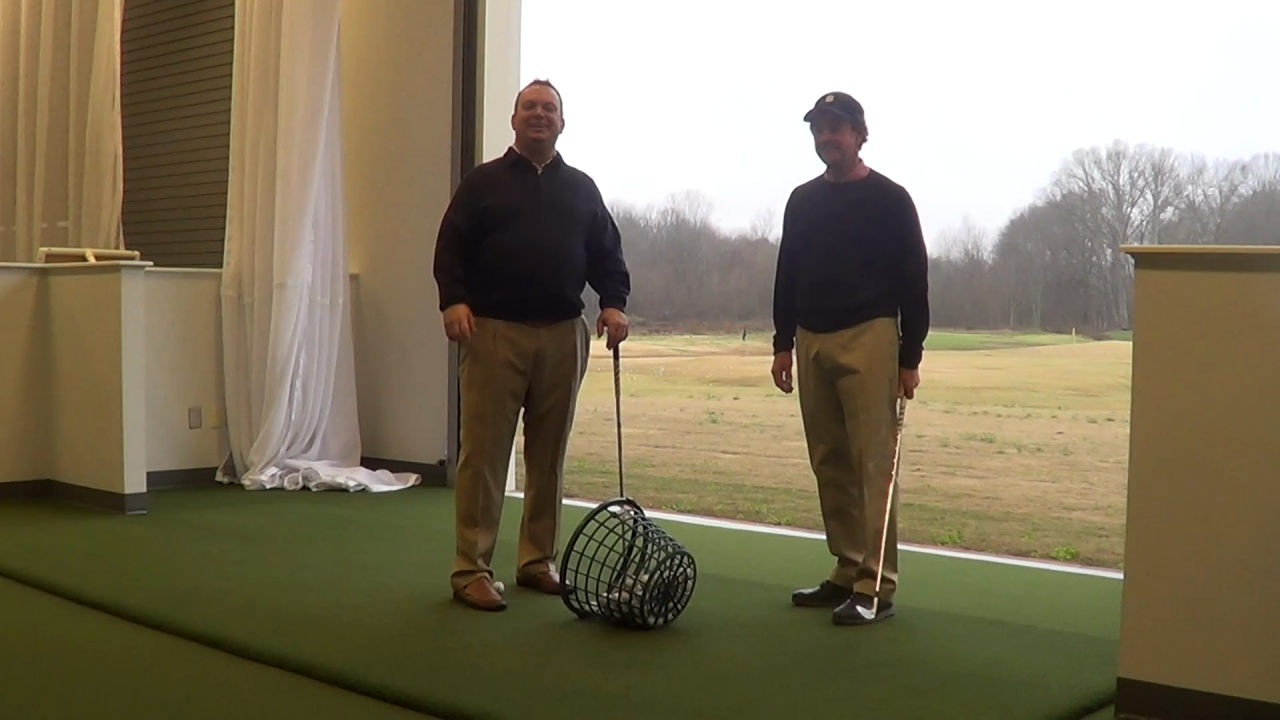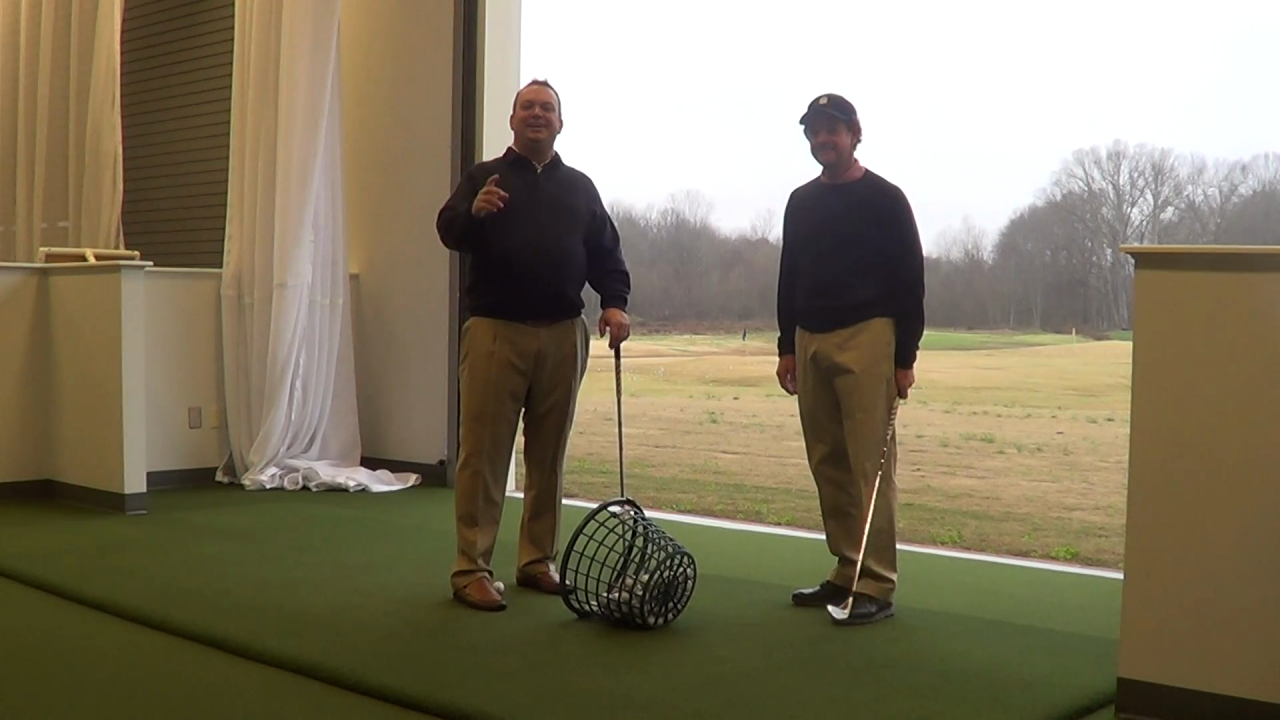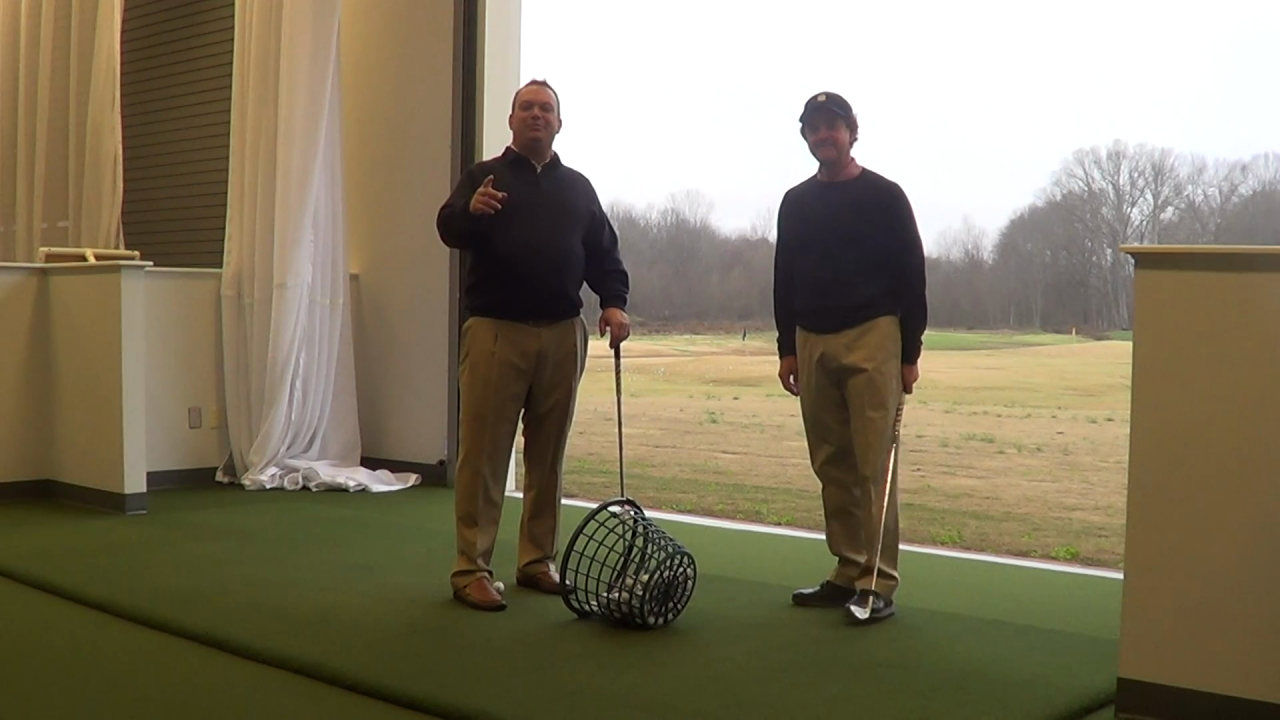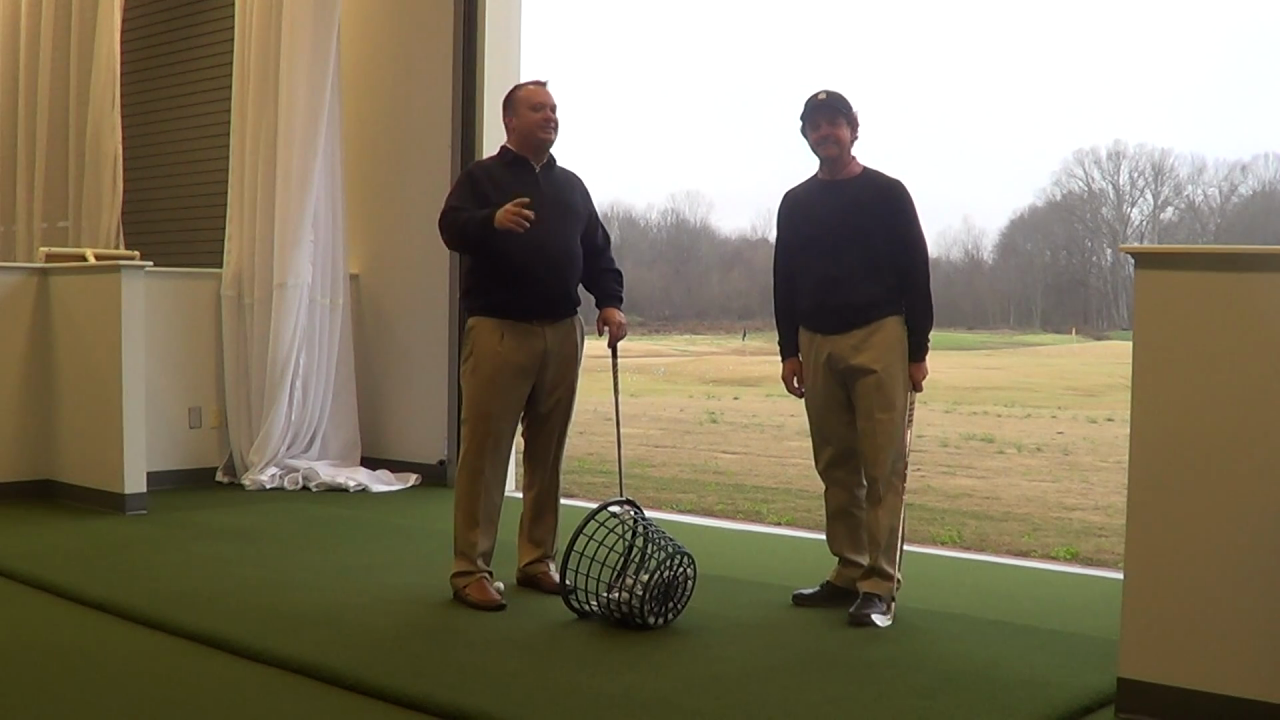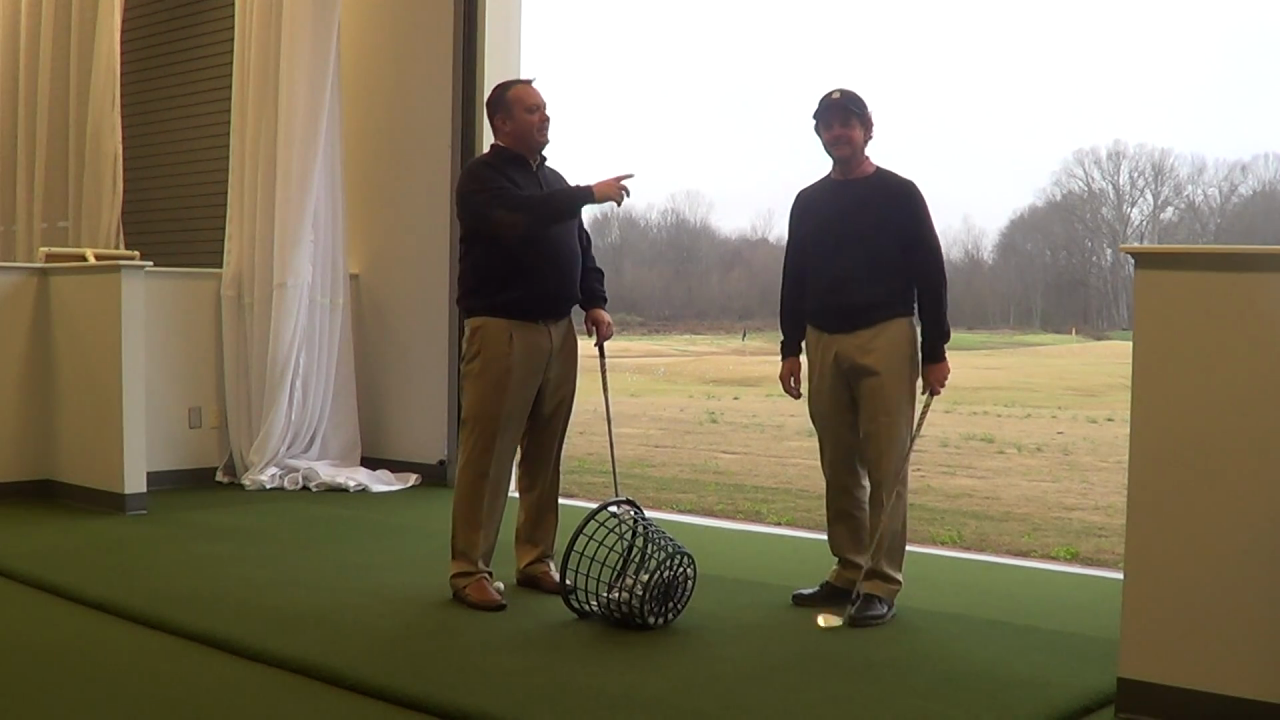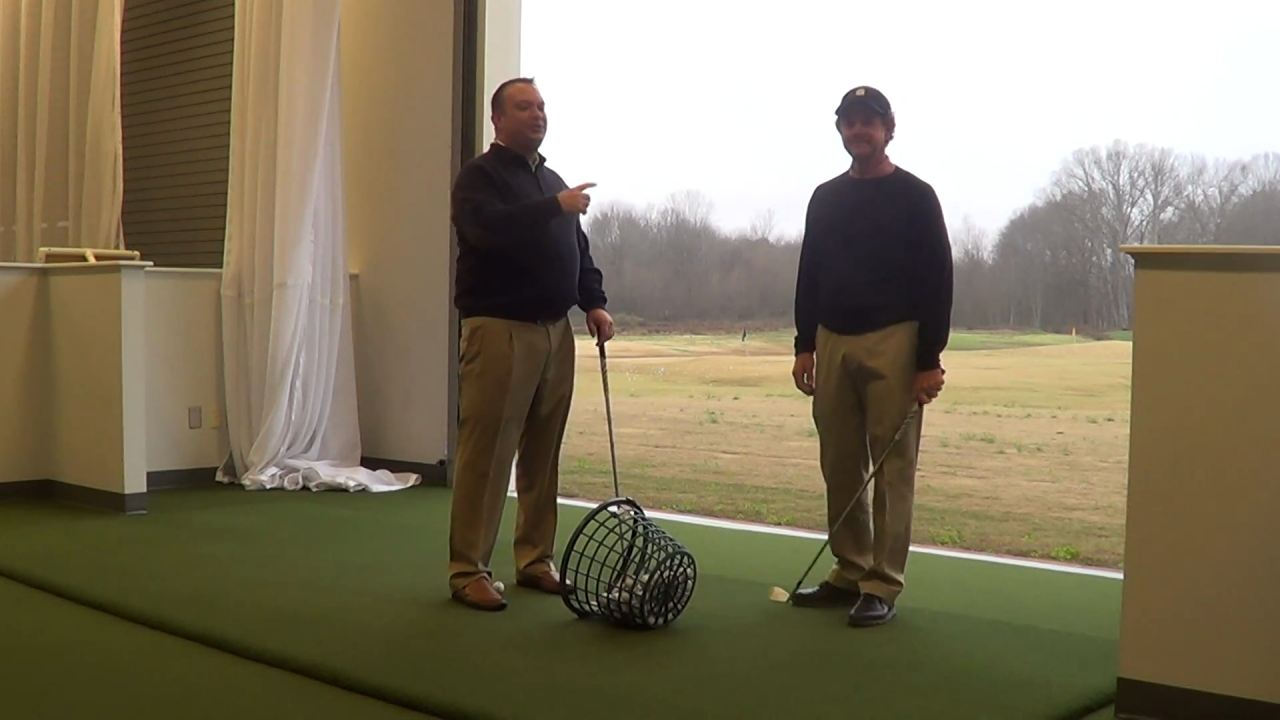
dt=0.3s
person 1, frame 1
left shoulder: (890, 199)
right shoulder: (802, 200)
left elbow: (913, 281)
right elbow: (788, 276)
left wrist: (911, 356)
right wrist: (783, 341)
left hip: (868, 339)
right hip: (813, 342)
left knee: (872, 463)
right knee: (830, 464)
left ankle: (876, 583)
right ankle: (847, 571)
person 1, frame 2
left shoulder: (885, 199)
right shoulder: (801, 202)
left elbow: (909, 281)
left wrist: (905, 357)
right wrist: (787, 345)
left hip: (866, 339)
right hip: (812, 342)
left knee: (870, 463)
right knee: (828, 465)
left ankle: (876, 585)
right ankle: (847, 571)
person 1, frame 3
left shoulder: (884, 196)
right shoulder: (796, 202)
left elbow: (911, 276)
right elbow: (785, 279)
left wrist: (910, 352)
right wrist: (787, 347)
left hip: (871, 339)
right hip: (814, 343)
left knee: (874, 463)
right knee: (831, 464)
left ankle: (878, 582)
right ankle: (847, 571)
person 1, frame 4
left shoulder: (887, 194)
right shoulder: (796, 202)
left elbow: (915, 274)
right elbow: (785, 281)
left wrist: (917, 349)
right wrist: (790, 349)
left hip: (878, 339)
right hip: (819, 344)
left knee: (882, 465)
right knee: (835, 465)
left ankle: (879, 581)
right ankle: (848, 572)
person 1, frame 5
left shoulder: (900, 195)
right shoulder: (808, 202)
left elbow: (929, 275)
right elbow: (794, 280)
left wrist: (935, 350)
right wrist: (790, 348)
left hip: (885, 340)
right hip: (825, 344)
left knee: (886, 466)
right knee: (838, 466)
left ankle: (881, 583)
right ankle: (847, 572)
person 1, frame 6
left shoulder: (915, 197)
right shoulder: (825, 197)
left elbow: (937, 282)
right elbow: (809, 276)
left wrist: (929, 359)
right wrist: (805, 344)
left hip: (894, 343)
right hip: (834, 344)
left knee: (892, 468)
right knee: (839, 467)
left ankle: (882, 584)
right ankle: (849, 572)
person 2, frame 1
left shoulder: (581, 186)
right shoulder: (484, 181)
left elbow: (607, 251)
right elbow: (451, 245)
left wrist: (614, 302)
right wrist: (454, 299)
left hip: (563, 335)
right hip: (494, 333)
left knee: (549, 455)
right knee: (483, 452)
left ankle: (538, 560)
right ankle: (471, 568)
person 2, frame 2
left shoulder: (579, 186)
right shoulder: (483, 177)
left elbow: (606, 250)
right elbow: (449, 229)
left wrist: (615, 302)
right wrist: (473, 211)
left hip: (563, 335)
right hip: (495, 332)
left knee: (548, 454)
right knee: (484, 452)
left ankle: (538, 560)
right ankle: (471, 568)
person 2, frame 3
left shoulder: (577, 186)
right shoulder: (483, 176)
left elbow: (604, 251)
right elbow: (449, 229)
left wrist: (614, 301)
right wrist: (471, 210)
left hip: (563, 334)
right hip: (495, 331)
left knee: (548, 454)
right knee: (483, 453)
left ankle: (538, 560)
right ankle: (471, 568)
person 2, frame 4
left shoulder: (570, 184)
right shoulder: (481, 177)
left elbow: (597, 249)
right elbow: (454, 231)
left wrist: (610, 301)
right wrist: (494, 221)
left hip: (562, 332)
right hip: (497, 331)
left knee: (547, 453)
right knee: (484, 450)
left ankle: (537, 559)
right ankle: (470, 569)
person 2, frame 5
left shoulder: (556, 181)
right shoulder: (482, 176)
left elbow: (579, 249)
right elbow: (520, 216)
left wrist: (595, 302)
right wrist: (589, 195)
left hip: (558, 331)
right hip: (499, 330)
left knee: (545, 452)
right knee: (487, 451)
left ankle: (536, 559)
right ankle: (469, 570)
person 2, frame 6
left shoulder: (553, 180)
right shoulder: (479, 174)
left elbow: (577, 249)
right elbow: (485, 232)
left wrist: (594, 302)
right wrist: (551, 208)
left hip: (555, 331)
right hip: (497, 330)
left knee: (543, 452)
right knee: (486, 452)
left ankle: (535, 559)
right ankle: (468, 569)
